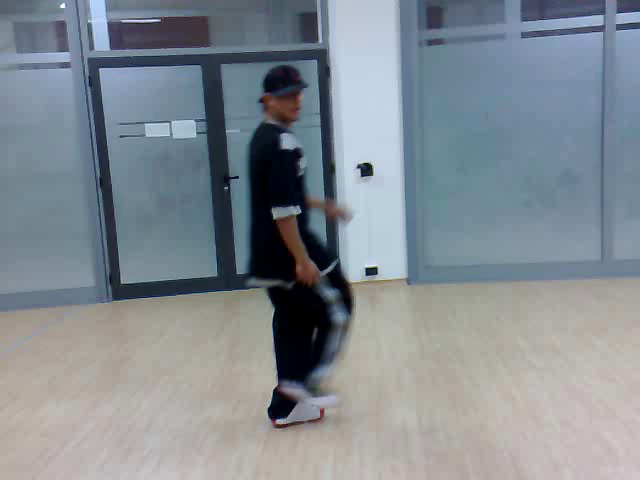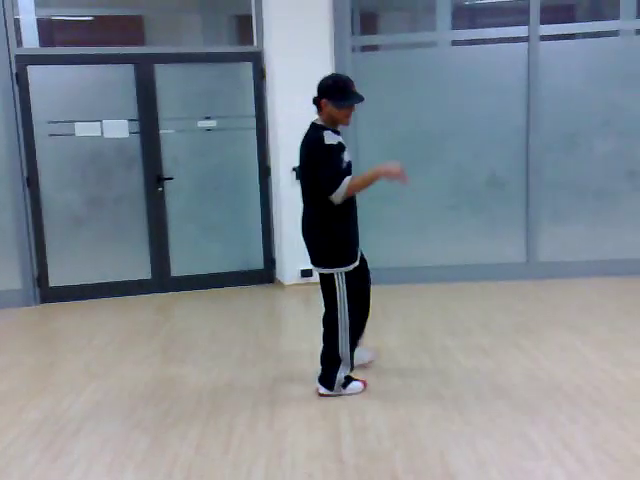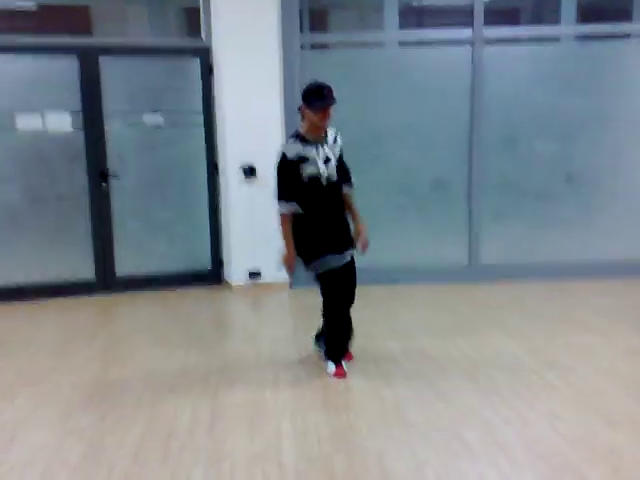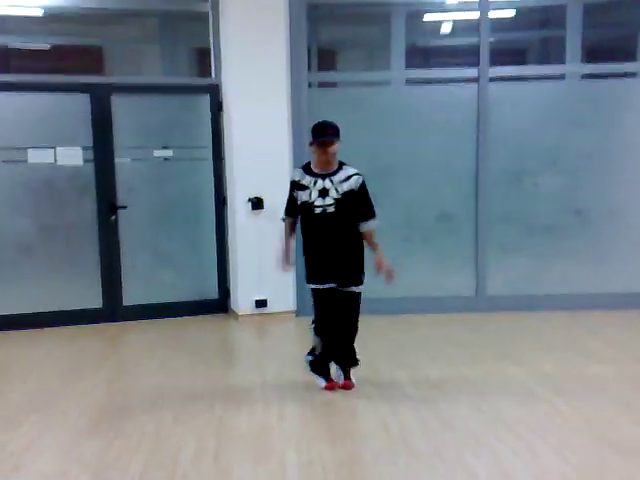
dt=0.4s
person 1, frame 1
left shoulder: (264, 138)
right shoulder: (283, 143)
right elbow: (282, 208)
left wrist: (322, 205)
right wrist: (303, 259)
left hip: (266, 254)
right hip: (283, 254)
left knee: (291, 321)
right knee: (337, 305)
left ankle: (288, 406)
right ankle: (303, 377)
person 1, frame 2
left shoulder: (320, 137)
right shoulder: (324, 140)
right elbow: (339, 192)
right wrist: (379, 172)
left hip: (336, 233)
right hip: (329, 237)
left knee: (358, 288)
right knee: (340, 305)
left ankle: (347, 349)
right ankle: (333, 379)
person 1, frame 3
left shoulder: (334, 139)
right shoulder: (293, 152)
right elbow: (286, 205)
left wrist: (358, 222)
right wrist: (289, 248)
left hip: (339, 232)
right hip: (311, 238)
left knee: (346, 291)
right knee: (334, 294)
left ankle: (331, 341)
right ankle: (334, 353)
person 1, frame 4
left shoulder: (352, 177)
right shoulder: (299, 178)
left elbow: (365, 221)
right elbow: (292, 215)
left wrist: (378, 254)
right wrist: (287, 243)
left hip: (349, 263)
right hip: (318, 263)
left knee: (348, 320)
right knee: (325, 319)
left ankle: (342, 365)
right ankle: (320, 364)
